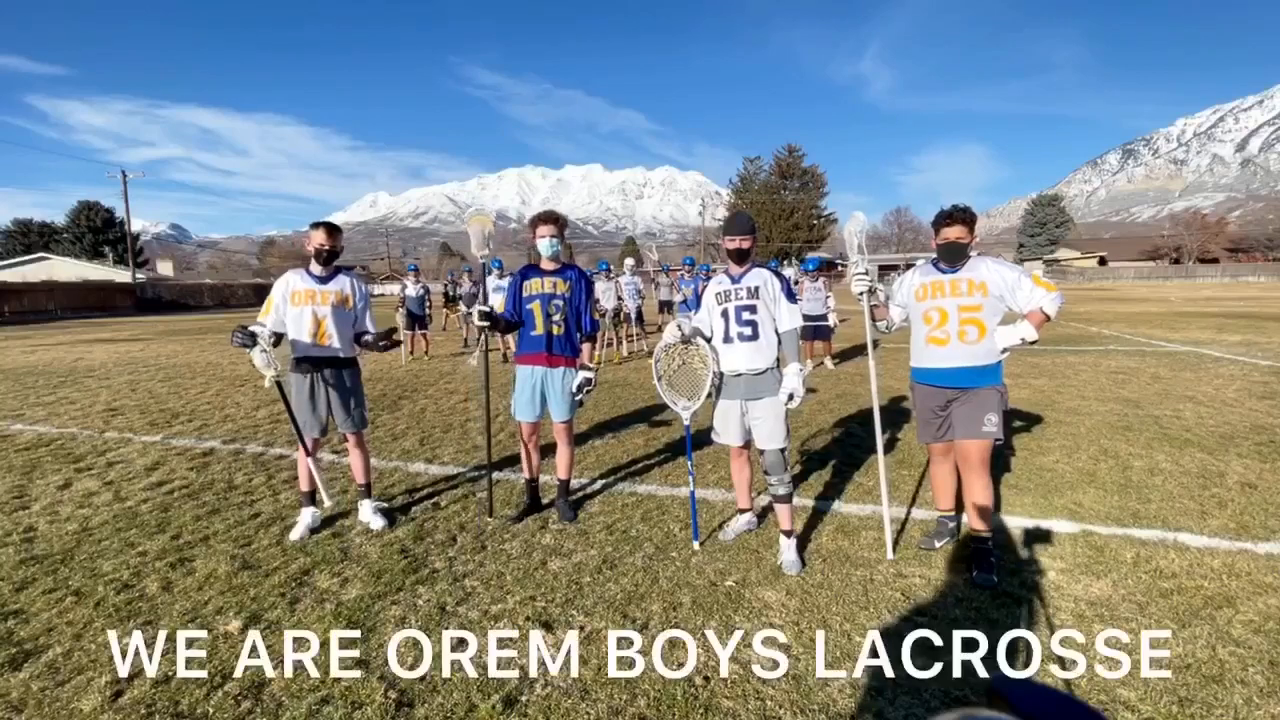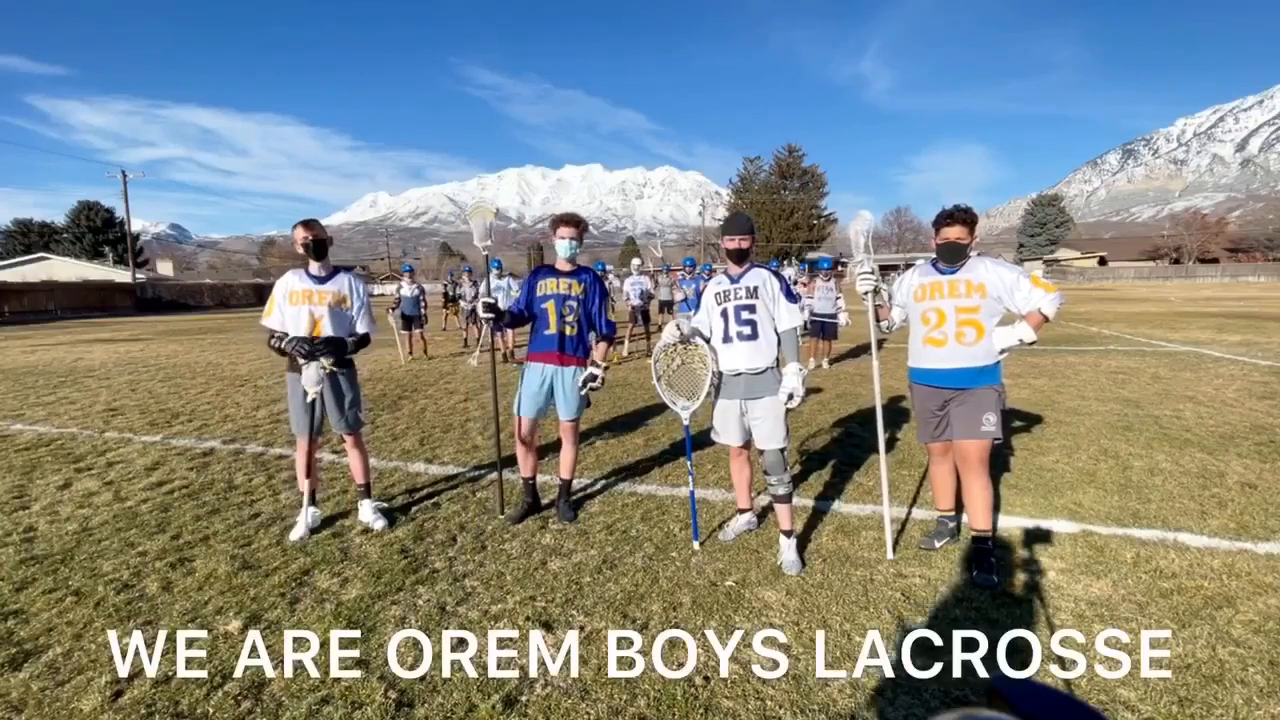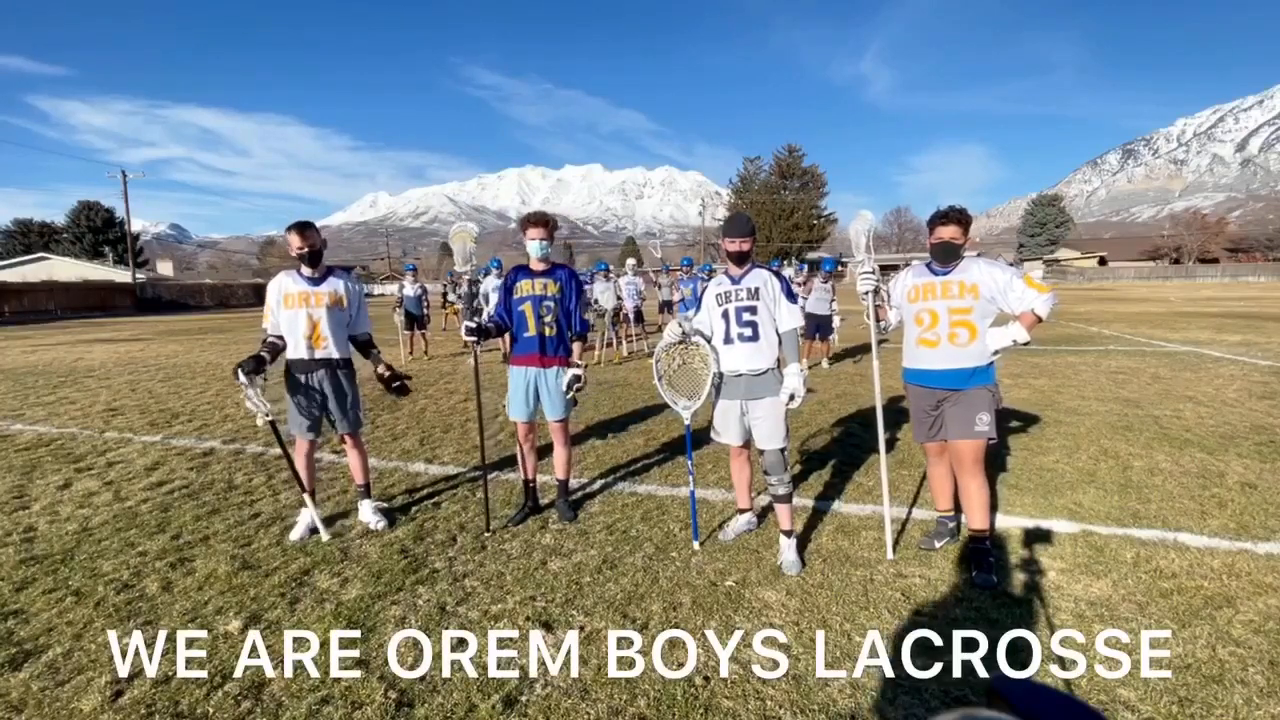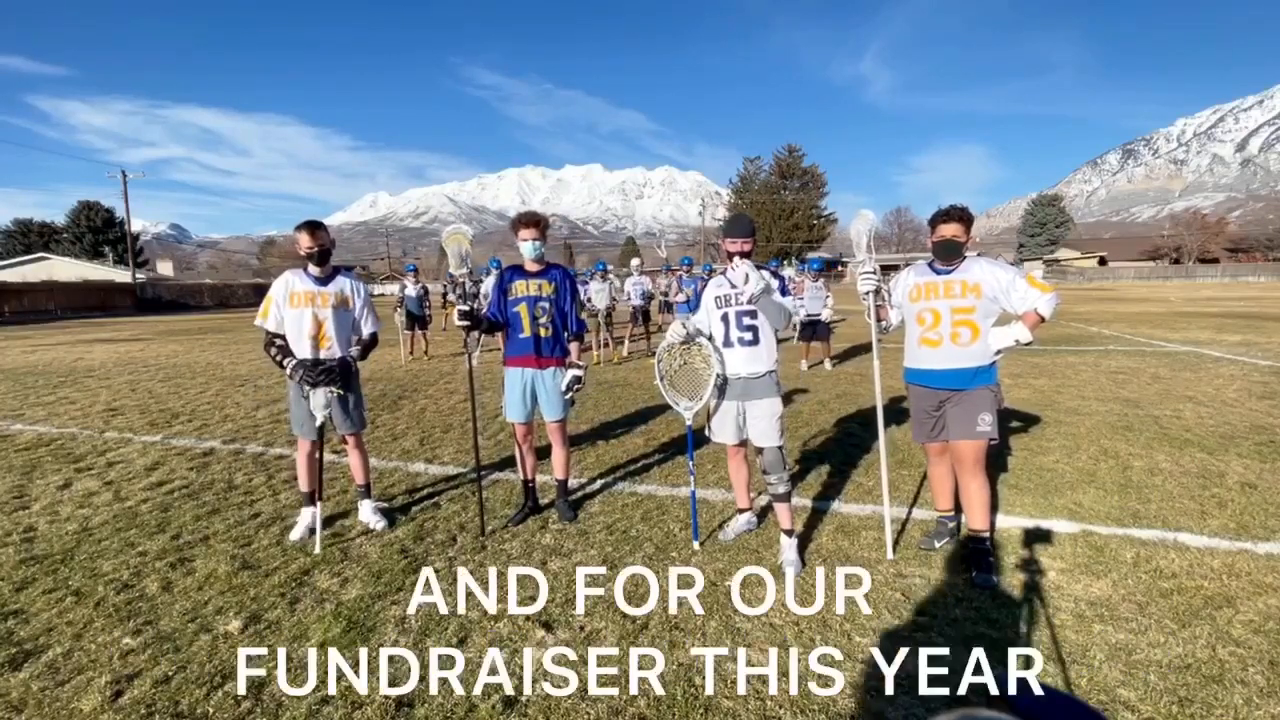
dt=1s
person 1, frame 1
left shoulder: (995, 272)
right shoulder: (914, 279)
left elbow: (1048, 297)
right elbow: (887, 319)
left wrist: (1018, 333)
right wrist: (870, 297)
left hip: (979, 383)
right hip: (929, 383)
left knee: (975, 462)
right knee: (940, 453)
left ankle: (983, 547)
right ankle: (947, 523)
person 1, frame 2
left shoulder: (995, 273)
right shoulder: (913, 278)
left elbow: (1048, 297)
right elbow: (889, 319)
left wrist: (1018, 334)
right wrist: (874, 295)
left hip: (978, 383)
right hip: (927, 383)
left knee: (973, 462)
right knee: (939, 453)
left ankle: (983, 547)
right ankle: (947, 523)
person 1, frame 3
left shoulder: (988, 274)
right shoulder: (908, 279)
left elbow: (1041, 297)
right elbow: (885, 319)
left wrist: (1011, 335)
right wrist: (871, 296)
left hip: (971, 383)
right hip: (922, 383)
left knee: (968, 462)
right knee: (936, 453)
left ankle: (981, 546)
right ankle: (947, 523)
person 1, frame 4
left shoulder: (991, 273)
right shoulder: (909, 278)
left elbow: (1044, 297)
right elbow: (885, 319)
left wrist: (1015, 334)
right wrist: (872, 296)
left hip: (974, 383)
right hip: (923, 383)
left knee: (970, 463)
right knee: (936, 454)
left ankle: (980, 545)
right ankle: (947, 522)
person 2, frame 1
left shoulder: (771, 279)
right shoulder: (713, 287)
left elbow: (789, 328)
right elbow: (705, 329)
left wrist: (794, 371)
right wrist: (684, 329)
left hip: (766, 381)
right hip: (728, 383)
left knee: (774, 459)
right knee: (736, 451)
left ankle: (787, 539)
right ankle: (745, 514)
person 2, frame 2
left shoulder: (770, 279)
right shoulder: (712, 288)
left elbow: (787, 327)
right elbow: (704, 330)
left wrist: (793, 369)
right wrist: (683, 329)
left hip: (765, 381)
right hip: (727, 383)
left knee: (774, 459)
right knee: (737, 450)
left ankle: (787, 539)
right ankle: (745, 514)
person 2, frame 3
left shoulder: (771, 280)
right shoulder: (713, 288)
left elbow: (788, 328)
right elbow: (704, 330)
left wrist: (794, 370)
right wrist: (683, 328)
left hip: (765, 381)
right hip: (727, 383)
left knee: (774, 458)
right knee: (736, 450)
left ankle: (787, 539)
right ankle: (745, 514)
person 2, frame 4
left shoulder: (769, 279)
right shoulder: (712, 287)
left elbow: (782, 320)
right elbow: (703, 326)
left wrist: (755, 287)
right wrist: (684, 328)
left hip: (762, 383)
right hip: (726, 382)
left knee: (772, 457)
right knee: (734, 450)
left ankle: (788, 539)
right ankle: (745, 514)
person 3, frame 1
left shoulder: (353, 284)
right shoulder: (288, 282)
left elbow: (360, 334)
right elbow: (273, 332)
left wrist: (376, 341)
right wrist: (252, 337)
left hip: (344, 369)
right hip: (305, 371)
left knee: (355, 438)
right knee: (308, 442)
left ankle: (366, 504)
right ankle: (308, 511)
person 3, frame 2
left shoulder: (351, 283)
right shoulder: (287, 283)
left elbow: (364, 335)
right elbow: (273, 336)
left wrist: (338, 346)
right wrist: (290, 346)
left hip: (340, 370)
right hip: (301, 372)
left knee: (352, 437)
right knee: (305, 442)
left ankle: (366, 504)
right ankle: (309, 511)
person 3, frame 3
left shoulder: (346, 284)
right shoulder: (280, 285)
left elbow: (360, 335)
right elbow: (276, 336)
left wrist: (381, 367)
right wrist: (259, 360)
left hip: (338, 370)
right hip: (300, 374)
left knee: (351, 438)
right knee: (304, 443)
left ankle: (366, 504)
right ankle: (308, 511)
person 3, frame 4
left shoulder: (352, 285)
right shoulder: (285, 284)
left elbow: (369, 335)
right elbow: (272, 338)
left wrist: (347, 362)
right wrist: (294, 367)
left hip: (342, 375)
right hip: (303, 377)
left knee: (353, 439)
right knee: (306, 444)
left ankle: (366, 504)
right ankle: (309, 511)
person 4, frame 1
left shoulder: (575, 276)
right shoulder: (523, 276)
left elbow: (588, 327)
right elbow: (511, 320)
left wrist: (587, 367)
right wrist: (492, 320)
left hip: (563, 365)
right hip: (528, 364)
left knee: (563, 432)
right knee: (527, 433)
left ankle: (563, 497)
right ankle: (531, 498)
person 4, frame 2
left shoulder: (589, 279)
right shoulder: (538, 275)
left elbow: (603, 327)
right elbow: (521, 315)
left wrist: (598, 365)
right wrist: (499, 314)
left hip: (573, 365)
right hip: (537, 362)
left knee: (569, 432)
right knee: (523, 432)
left ankle: (564, 497)
right ankle: (530, 497)
person 4, frame 3
left shoulder: (566, 276)
right shoulder: (514, 277)
left elbow: (579, 326)
right elbow: (502, 321)
left wrist: (577, 364)
right wrist: (483, 330)
left hip: (556, 365)
right hip: (521, 365)
left knee: (560, 432)
right knee: (524, 434)
left ankle: (562, 497)
right ankle: (530, 499)
person 4, frame 4
left shoulder: (560, 276)
right shoulder: (507, 277)
left elbow: (574, 326)
right elbow: (495, 321)
left wrist: (576, 365)
right wrist: (474, 320)
left hip: (553, 366)
right hip: (517, 366)
left knee: (557, 432)
right knee: (522, 435)
left ankle: (562, 498)
right ankle: (529, 499)
